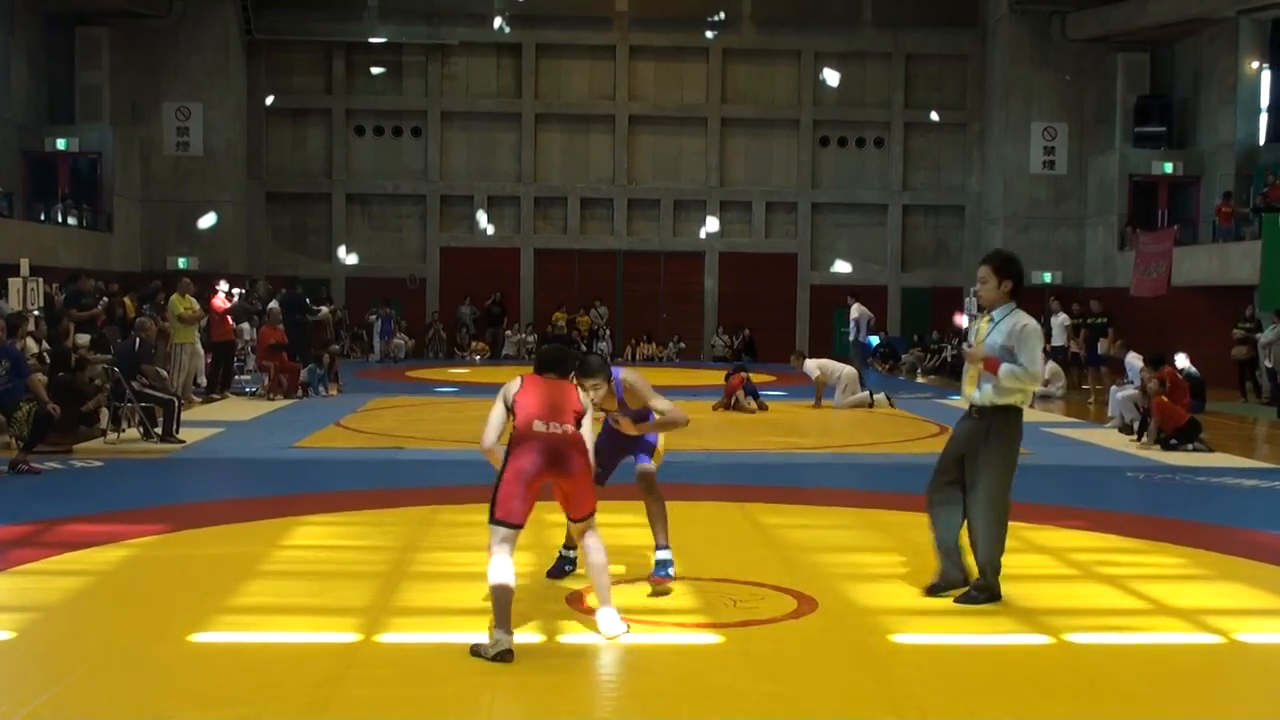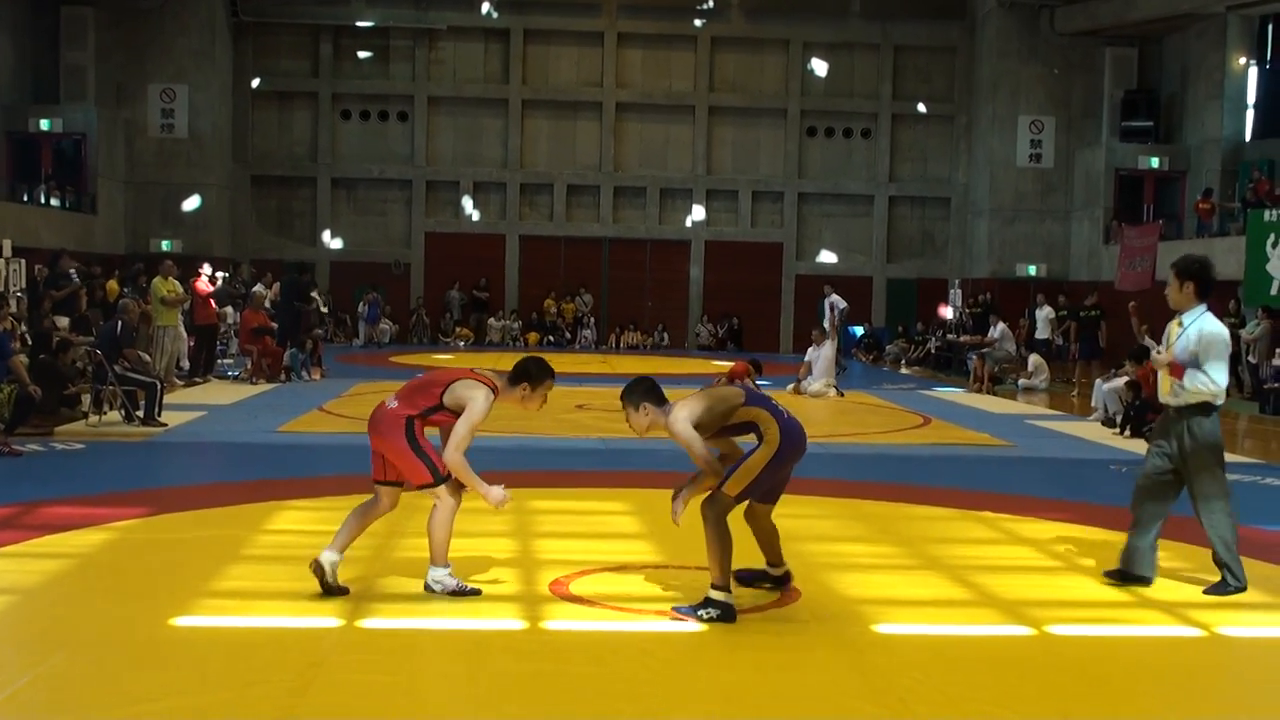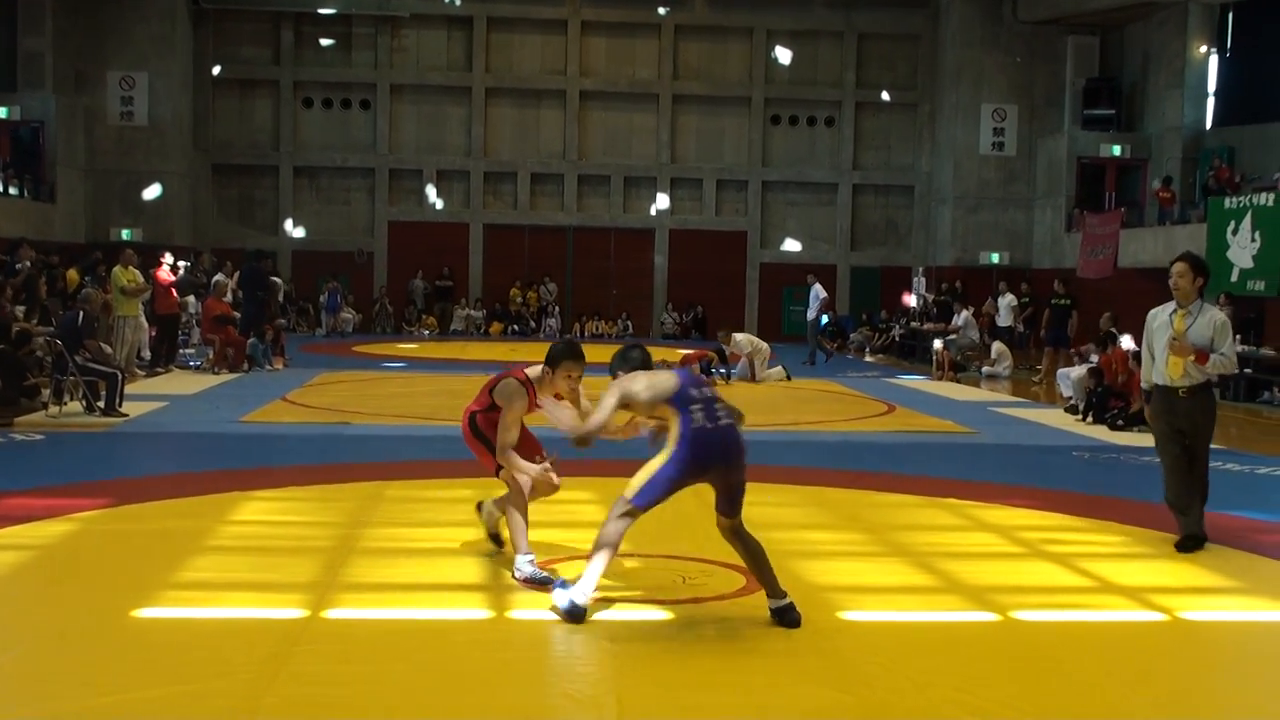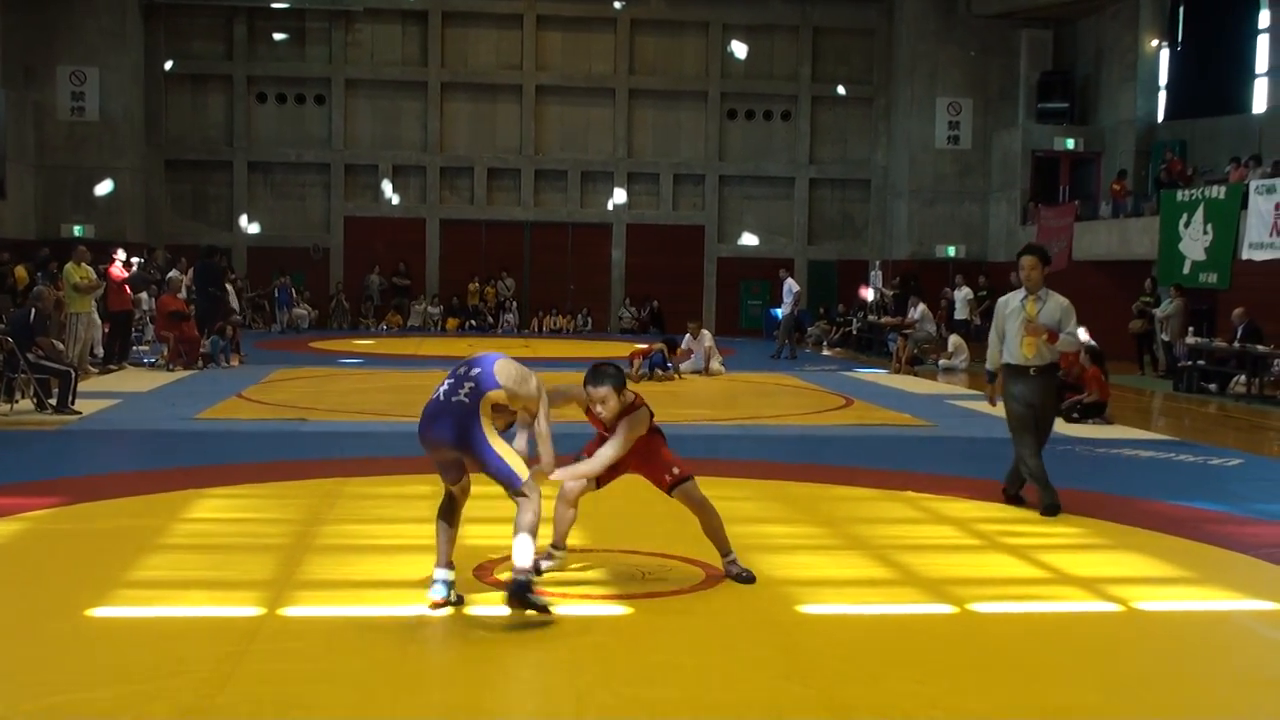
dt=1s
person 1, frame 1
left shoulder: (1024, 327)
right shoulder: (978, 325)
left elbow: (1032, 376)
left wrist: (987, 362)
left hip: (1001, 422)
right hip: (972, 418)
left knee: (985, 508)
right knee: (942, 493)
left ankle: (987, 584)
right ankle: (952, 572)
person 1, frame 2
left shoulder: (1211, 331)
right shoulder: (1174, 327)
left elbow: (1215, 384)
left wrist: (1172, 367)
left hip: (1198, 423)
right hip: (1169, 420)
left knee: (1211, 503)
right knee: (1148, 492)
left ankle: (1233, 575)
right ankle: (1136, 565)
person 1, frame 3
left shoulder: (1216, 320)
right shoulder: (1156, 316)
left elbow: (1229, 363)
left wrist: (1195, 354)
right wrist: (1147, 398)
left hip: (1199, 398)
right hip: (1165, 398)
left knee: (1197, 465)
right knee: (1173, 465)
left ankle: (1193, 523)
right ankle: (1191, 528)
person 1, frame 4
left shoulder: (1061, 305)
right shoulder: (1005, 303)
right elbow: (996, 342)
left wrist: (1047, 335)
right wrist: (990, 379)
left hip: (1046, 377)
right hip: (1015, 376)
left knee: (1037, 439)
right knee: (1025, 439)
left ankle: (1012, 487)
right ankle: (1047, 496)
person 2, frame 1
left shoulder: (514, 385)
right shoulder: (580, 396)
left elbow: (488, 443)
right elbow: (587, 458)
left wrist: (511, 473)
left hip: (525, 450)
right hip: (570, 451)
left knee: (501, 546)
right knee: (586, 532)
left ankle: (501, 638)
right ankle: (608, 616)
person 2, frame 2
left shoulder: (486, 381)
right shoulder: (483, 397)
right elbow: (451, 456)
left wrist: (456, 476)
right wrist: (485, 491)
left hip: (383, 418)
right hip: (400, 426)
left knee: (384, 500)
right knee: (448, 497)
left ankle: (329, 558)
right ankle: (439, 576)
person 2, frame 3
left shoulder: (567, 385)
right shoulder: (518, 392)
right elbow: (504, 451)
right wrist: (533, 470)
left hip: (503, 421)
right hip: (481, 422)
left knee: (549, 485)
right knee: (521, 482)
left ankle: (491, 509)
right ankle: (523, 564)
person 2, frame 4
left shoulder: (636, 416)
right shoulder: (585, 395)
left elbow: (597, 466)
left wrist: (547, 473)
left hip: (647, 448)
right hip: (609, 442)
left knee: (697, 501)
right knee: (569, 489)
left ankle: (730, 561)
right ankle: (555, 554)
person 3, frame 1
left shoulder: (631, 386)
left elbow: (681, 418)
left wrist: (638, 429)
left hip: (646, 423)
right hip: (614, 426)
left knee: (646, 479)
left ankle: (663, 557)
right ankle: (568, 554)
person 3, frame 2
left shoulder: (676, 421)
right shoulder: (685, 413)
left elbow: (714, 471)
right elbow: (731, 455)
left wrist: (684, 496)
right wrist: (690, 487)
left hip: (777, 437)
right hip: (789, 434)
left knee: (713, 509)
right knee: (756, 514)
left ankle: (720, 602)
right ankle: (777, 572)
person 3, frame 3
left shoulder: (624, 386)
right shoulder: (687, 377)
left elbow: (588, 431)
right elbow: (736, 416)
left wrist: (583, 431)
left hip: (693, 448)
right hip: (731, 448)
left knee: (622, 512)
right knee: (731, 527)
left ankle: (578, 597)
right ankle: (781, 604)
person 3, frame 4
left shoulder: (479, 366)
right shoulder: (534, 388)
right elbow: (546, 465)
left hip: (429, 427)
right hip: (468, 422)
left knee: (457, 492)
right knee: (529, 496)
left ankle: (441, 582)
right ankle: (521, 583)
